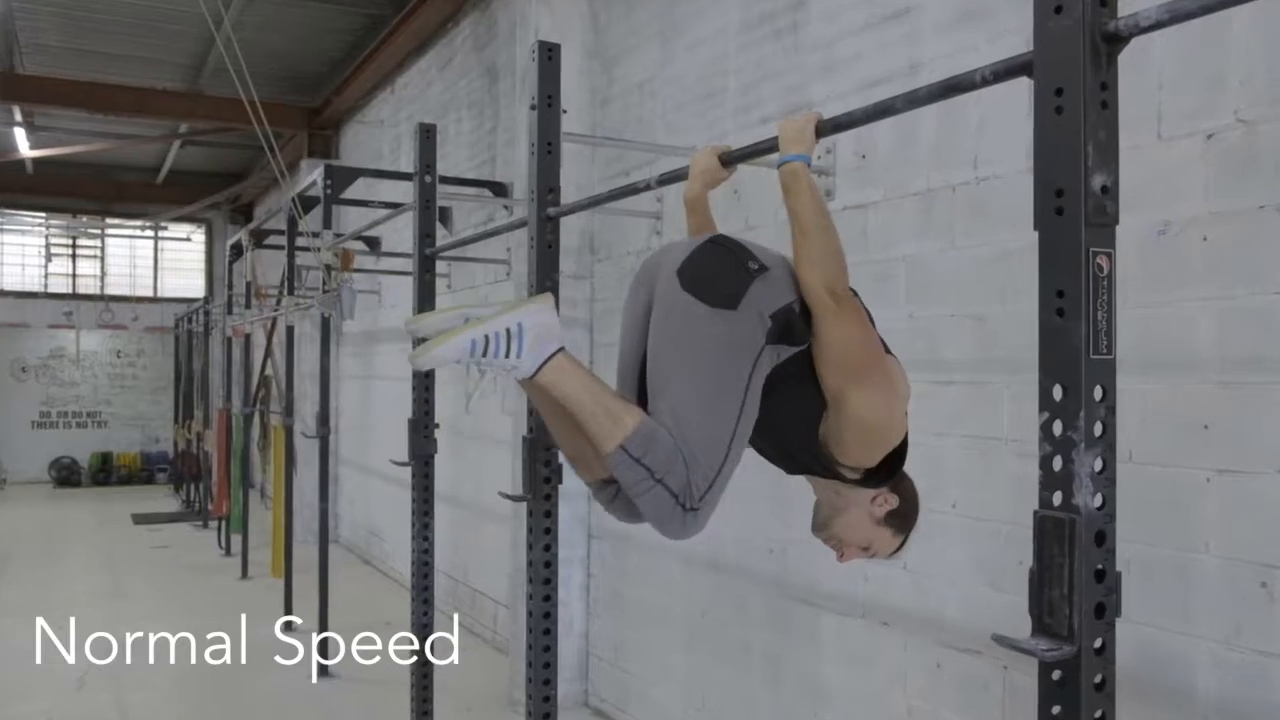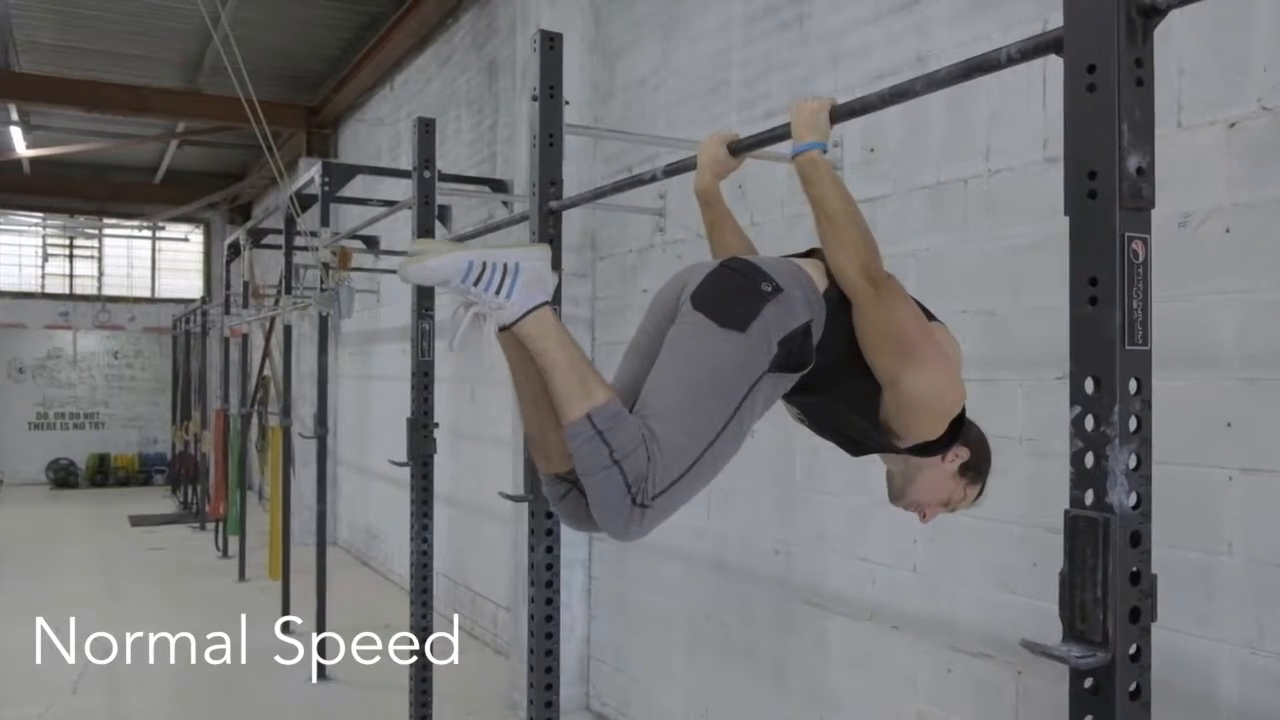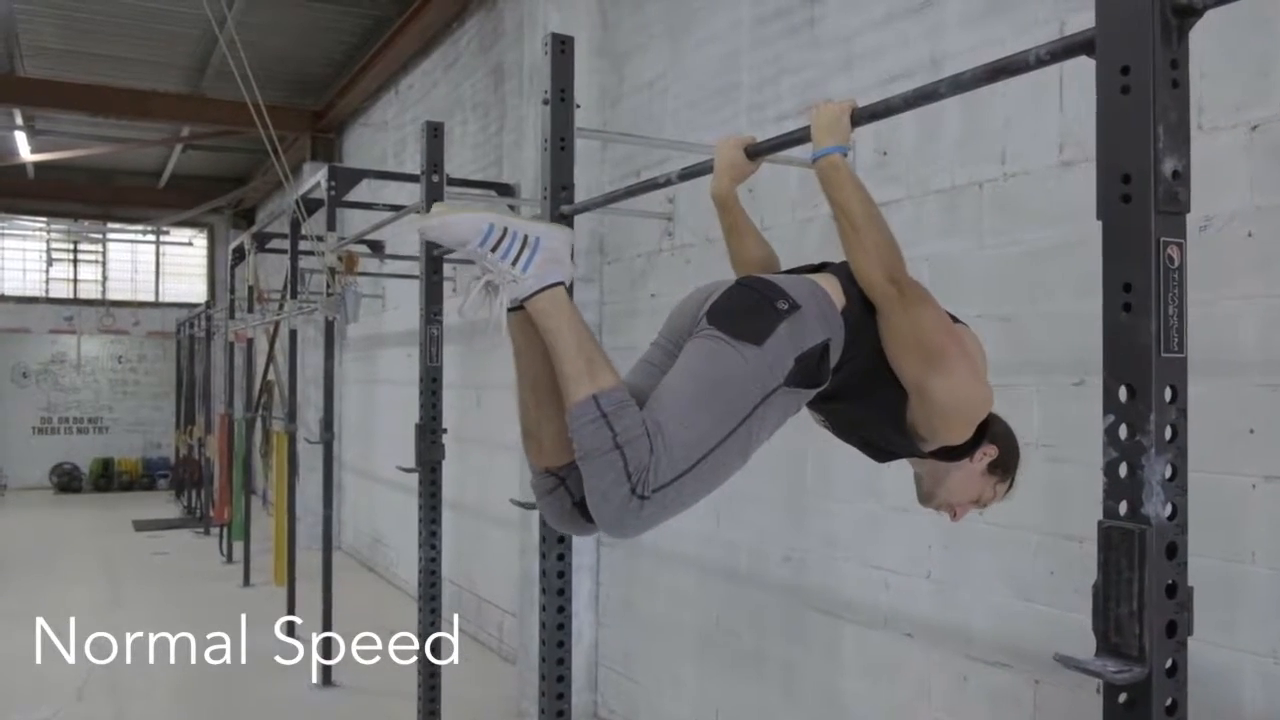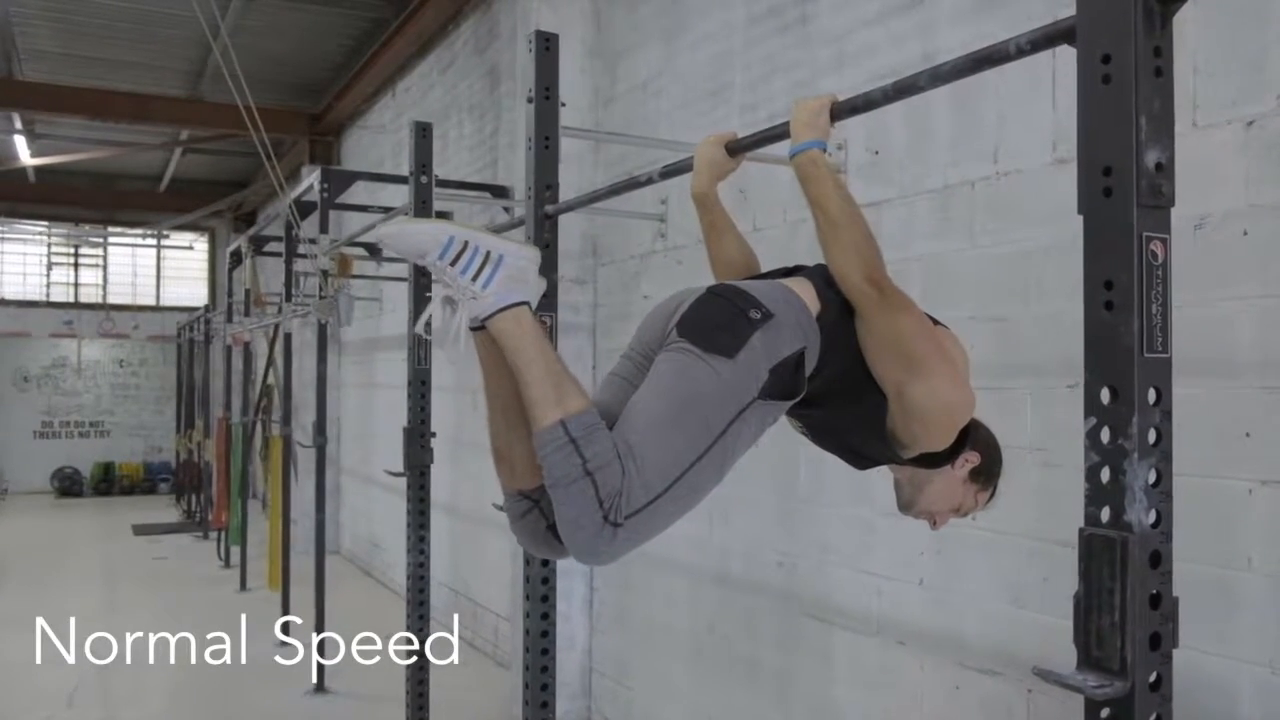
dt=1s
person 1, frame 1
right shoulder: (872, 429)
left wrist: (697, 195)
left hip: (680, 267)
right hip: (730, 291)
left knee: (630, 495)
right knee: (677, 507)
left ankle: (517, 344)
right ankle: (537, 350)
person 1, frame 2
right shoulder: (931, 398)
right elbow: (866, 281)
right wrist: (808, 154)
left hip: (711, 293)
right hip: (754, 316)
left knee: (582, 501)
right knee: (626, 506)
left ankle: (510, 302)
right ankle: (523, 301)
person 1, frame 3
right shoulder: (959, 402)
right elbow: (892, 287)
right wrist: (830, 158)
left hip: (725, 311)
right hip: (774, 333)
left knee: (570, 505)
right knee: (623, 502)
left ankle: (525, 287)
right ankle: (537, 278)
person 1, frame 4
right shoulder: (941, 405)
right elbow: (869, 288)
right wrist: (808, 154)
left hip: (701, 315)
right hip: (748, 341)
left knee: (544, 526)
right knee: (595, 528)
left ankle: (489, 306)
right ankle: (499, 294)
